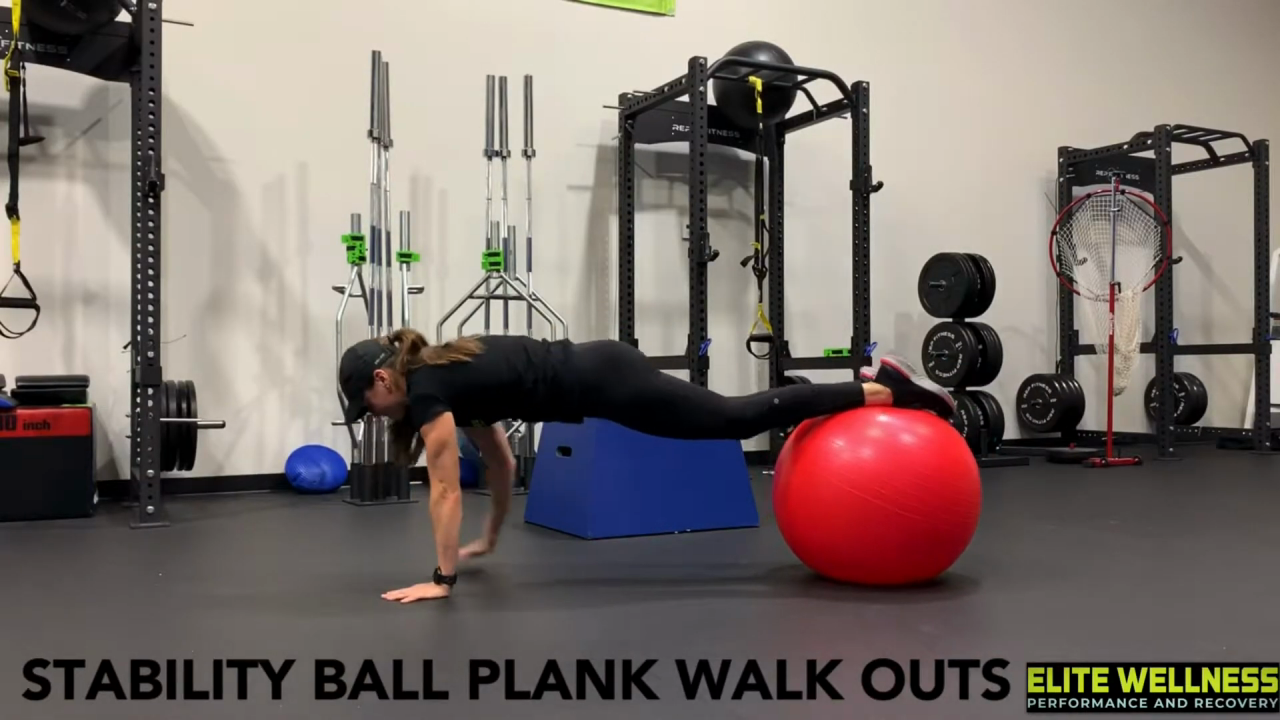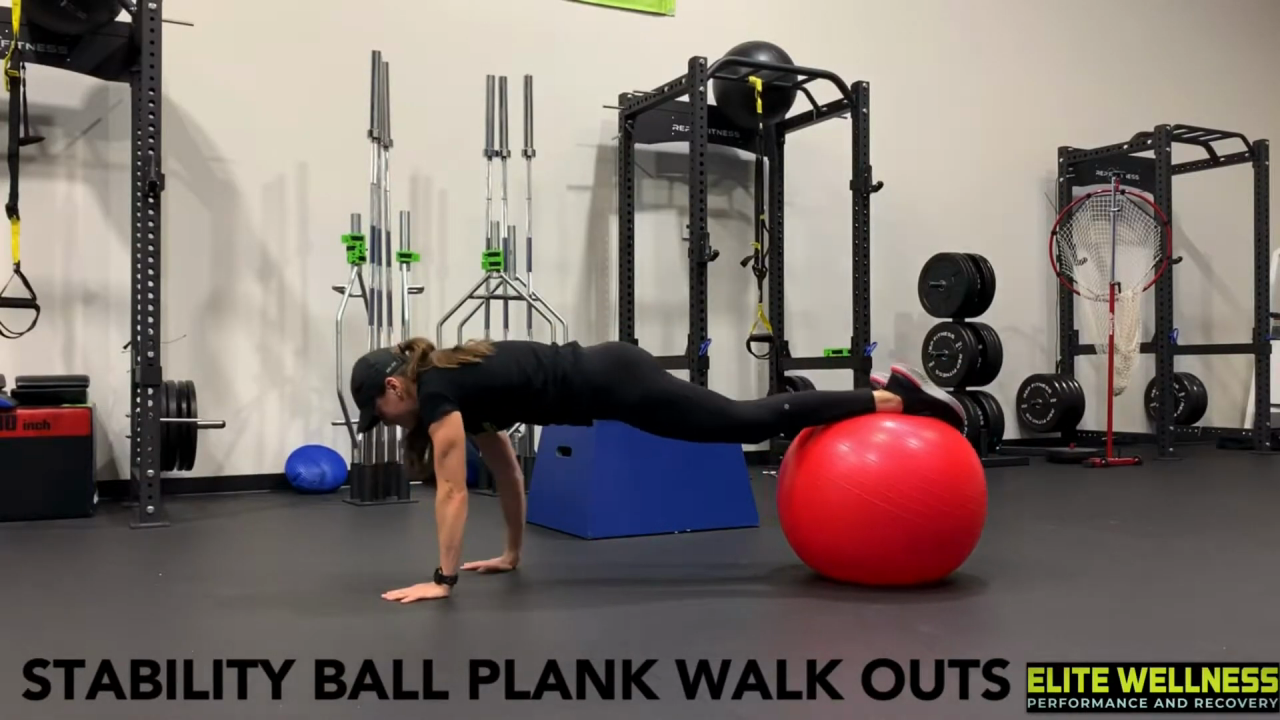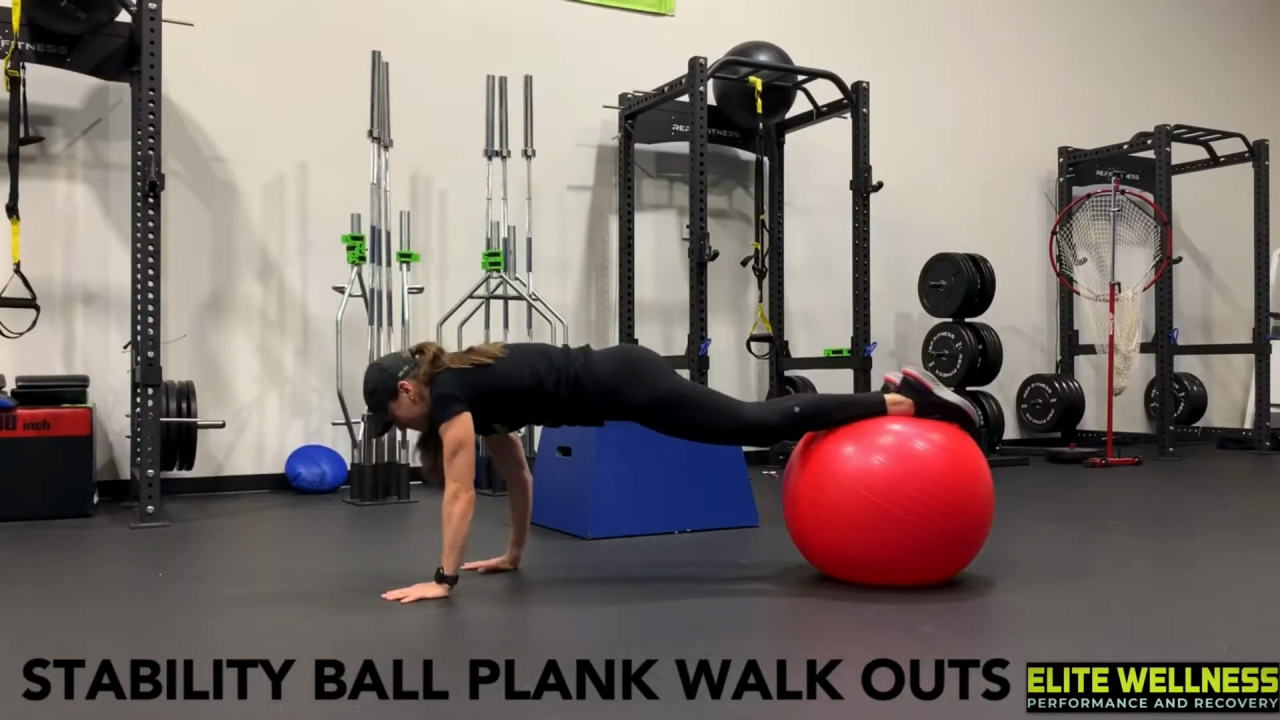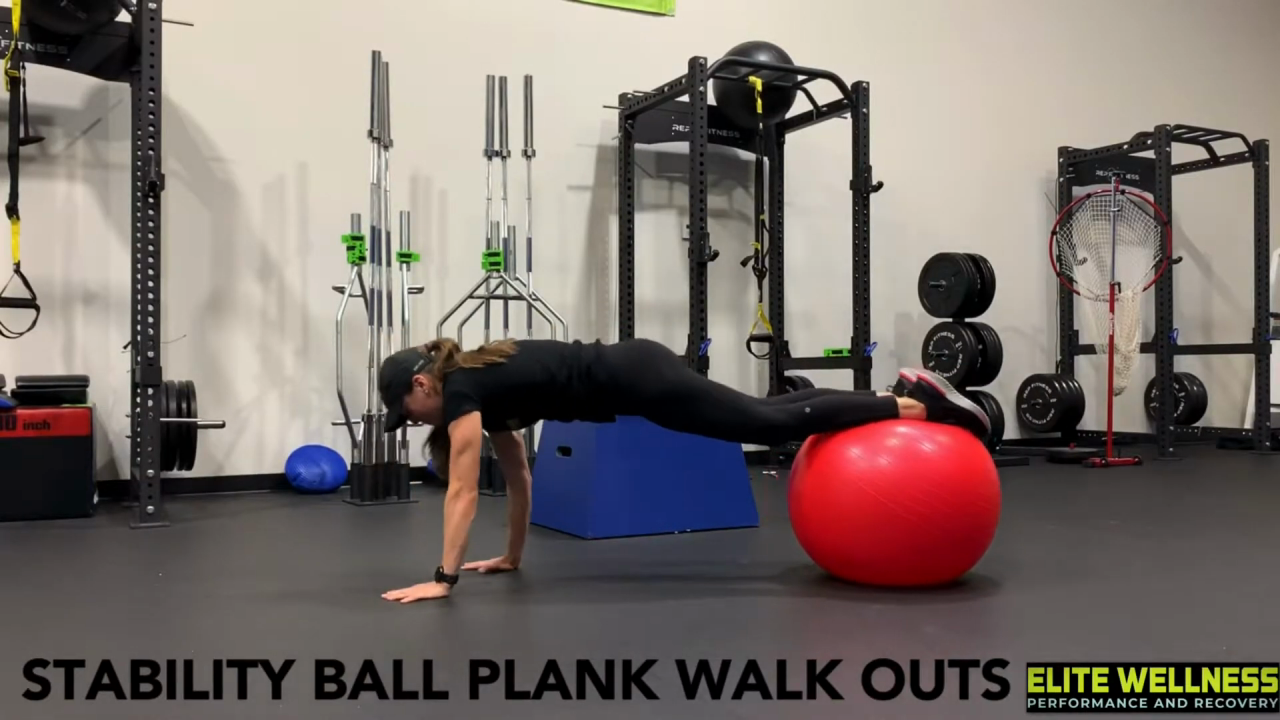
dt=0.1s
person 1, frame 1
left shoulder: (426, 388)
right shoulder: (450, 377)
left elbow: (446, 490)
right elbow: (501, 461)
left wrist: (441, 578)
right wrist: (489, 538)
left hip: (605, 383)
right hip: (602, 367)
left knee: (740, 417)
right knee: (738, 415)
left ankle: (884, 390)
right ankle: (870, 384)
person 1, frame 2
left shoulder: (436, 390)
right shoulder: (462, 385)
left elbow: (453, 492)
right elbow: (508, 472)
left wrist: (442, 578)
right wrist: (513, 552)
left hip: (617, 383)
right hip: (612, 371)
left knee: (752, 421)
right knee: (748, 419)
left ankle: (896, 397)
right ankle: (883, 392)
person 1, frame 3
left shoulder: (448, 391)
right shoulder: (474, 388)
left elbow: (460, 492)
right elbow: (518, 473)
left wrist: (442, 579)
right wrist: (514, 554)
left hip: (626, 384)
right hip: (622, 374)
left knee: (761, 424)
right knee: (758, 419)
left ankle: (906, 401)
right ankle: (890, 394)
person 1, frame 4
left shoulder: (460, 392)
right shoulder: (483, 386)
left elbow: (462, 490)
right elbow: (517, 474)
left wrist: (440, 578)
right wrist: (512, 553)
left hip: (638, 378)
right hip: (635, 374)
left knee: (773, 423)
right knee: (769, 416)
left ankle: (920, 403)
right ankle: (897, 393)
